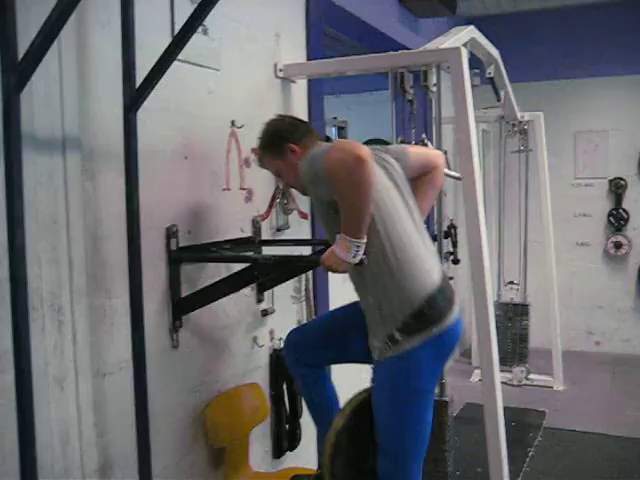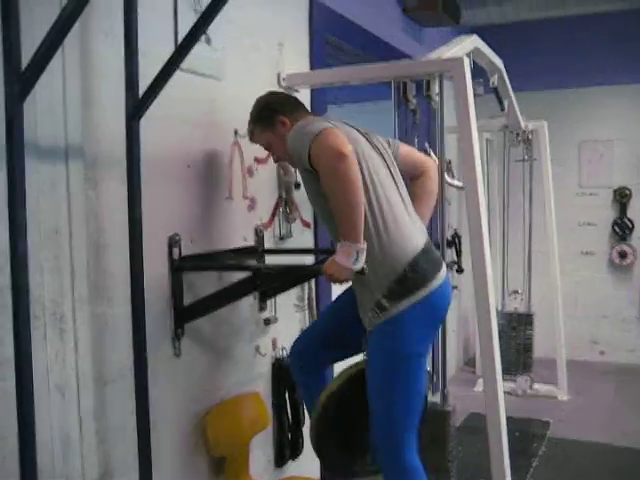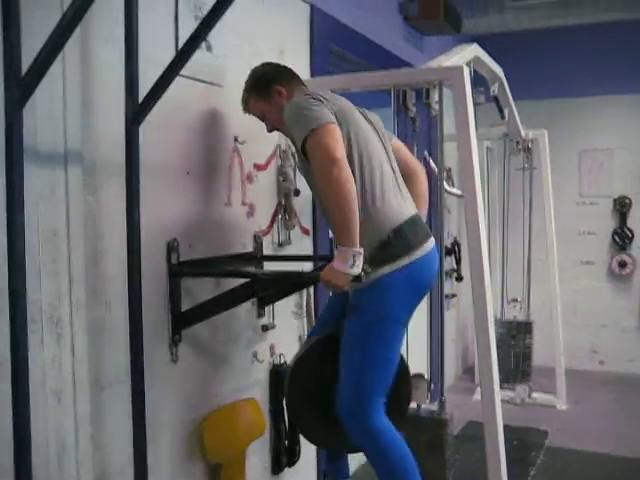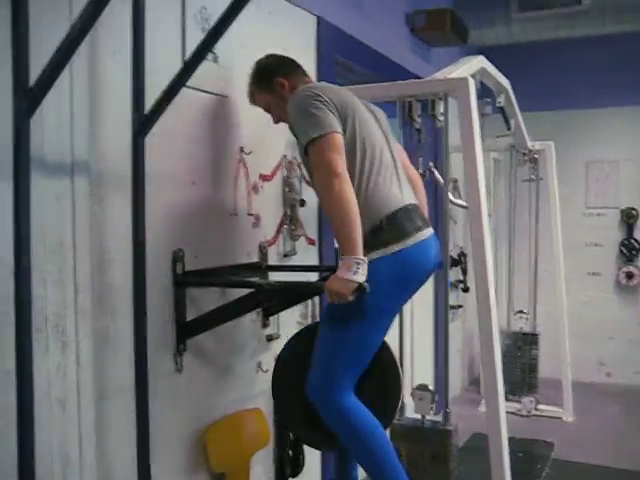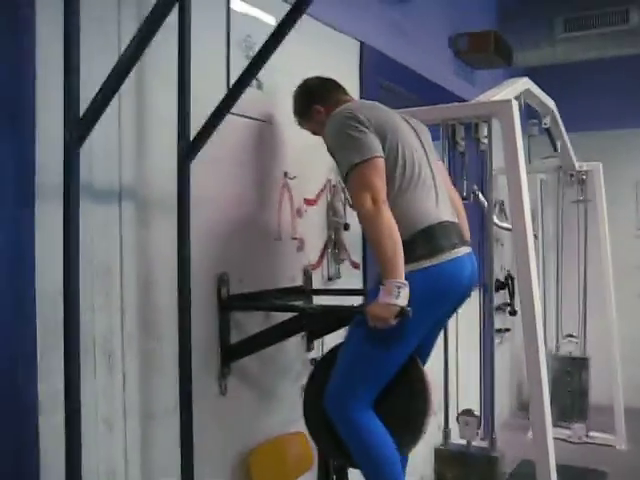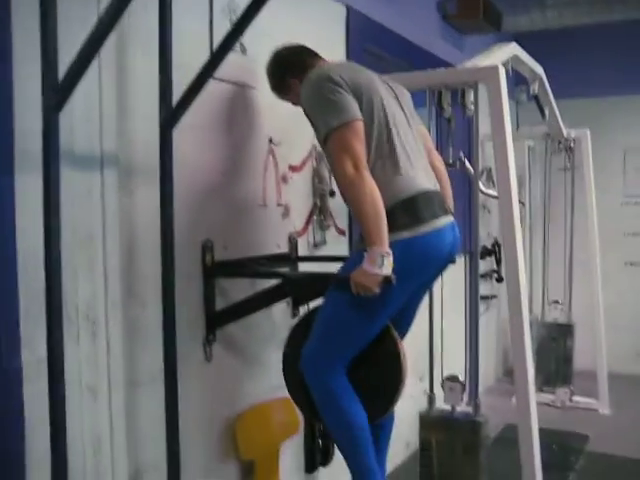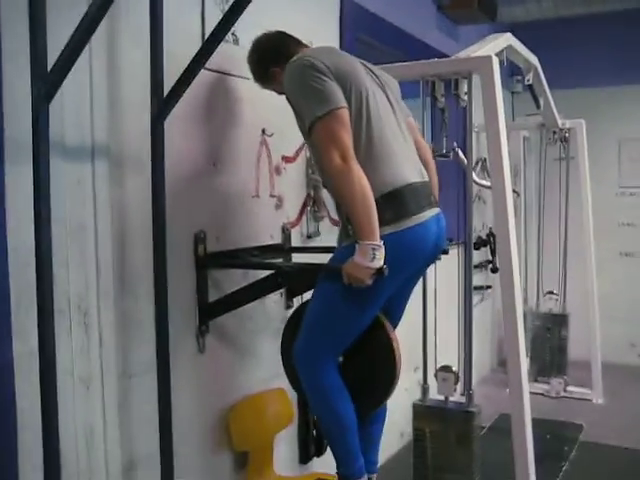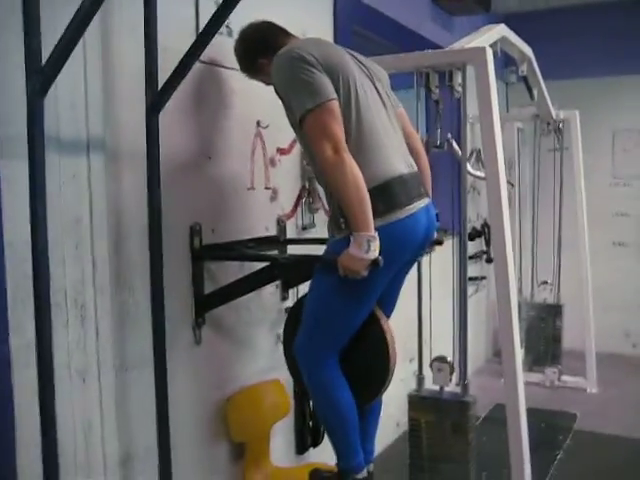
dt=0.2s
person 1, frame 1
left shoulder: (317, 161)
right shoulder: (381, 156)
left elbow: (356, 162)
right elbow: (436, 161)
left wrist: (350, 243)
right wrist: (407, 230)
left hip: (417, 329)
right knee: (300, 348)
person 1, frame 2
left shoulder: (305, 131)
right shoulder: (361, 135)
left elbow: (338, 158)
right elbow: (428, 170)
left wrist: (349, 249)
left hip: (404, 296)
right hip: (396, 282)
left knee: (392, 444)
right knee: (307, 355)
person 1, frame 3
left shoulder: (304, 105)
right shoulder: (349, 111)
left elbow: (334, 166)
right elbow: (416, 172)
left wrist: (347, 255)
left hip: (391, 264)
right hip: (411, 252)
left knee: (359, 409)
person 1, frame 4
left shoulder: (307, 100)
right shoulder: (354, 103)
left elbow: (335, 180)
right elbow: (412, 177)
left wrist: (350, 265)
left hip: (388, 251)
right hip: (417, 244)
left knee: (327, 389)
right knee: (339, 373)
person 1, frame 5
left shoulder: (346, 120)
right shoulder: (402, 122)
left elbow: (373, 203)
right elbow: (451, 197)
left wrist: (392, 290)
left hip: (425, 267)
right hip: (458, 262)
left knee: (345, 398)
right knee: (388, 392)
person 1, frame 6
left shoulder: (321, 83)
right shoulder: (383, 85)
left elbow: (354, 170)
right elbow: (435, 164)
left wrist: (376, 257)
left hip: (405, 237)
right hip: (439, 230)
left knee: (321, 363)
person 1, frame 7
left shoulder: (304, 69)
right shoulder: (369, 72)
left elbow: (341, 160)
right elbow: (423, 151)
left wrist: (368, 248)
left hip: (390, 230)
right hip: (426, 222)
left knee: (313, 357)
person 1, frame 8
left shoulder: (292, 62)
right shoulder: (357, 62)
left elbow: (334, 152)
right elbow: (413, 140)
left wrist: (361, 240)
right wrist: (424, 209)
left hip: (381, 224)
right hip: (416, 213)
left knee: (314, 353)
